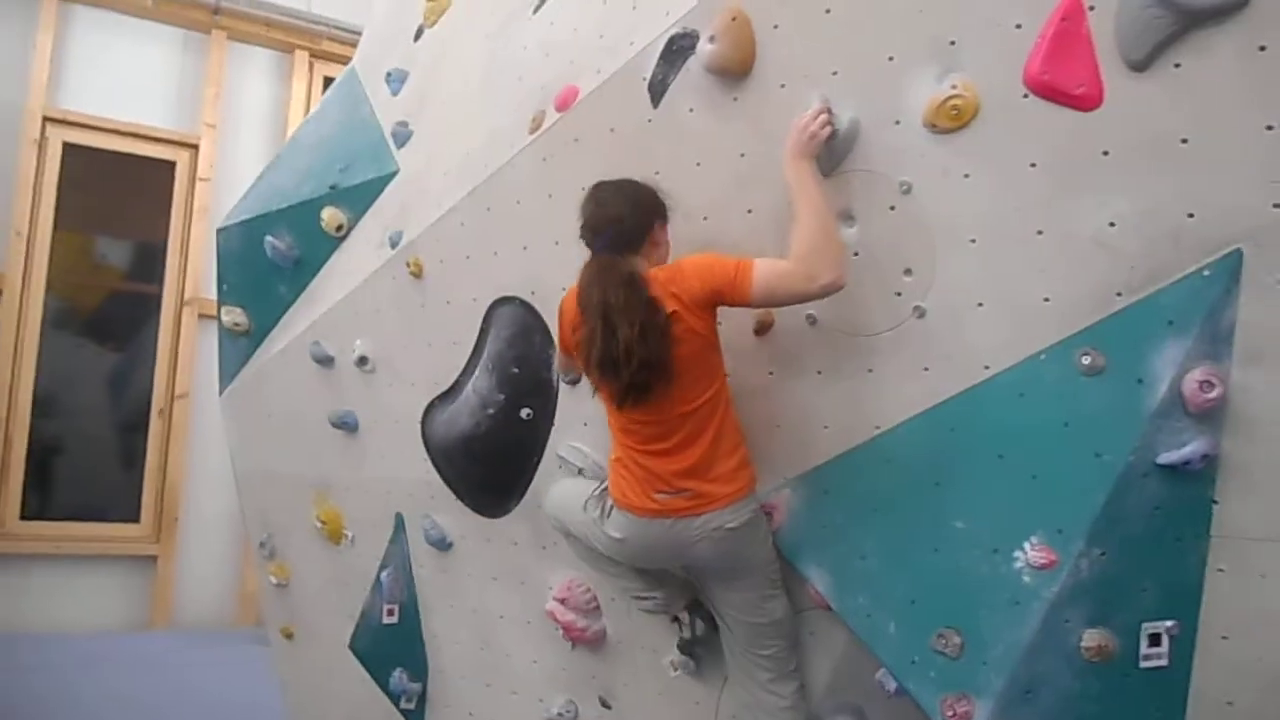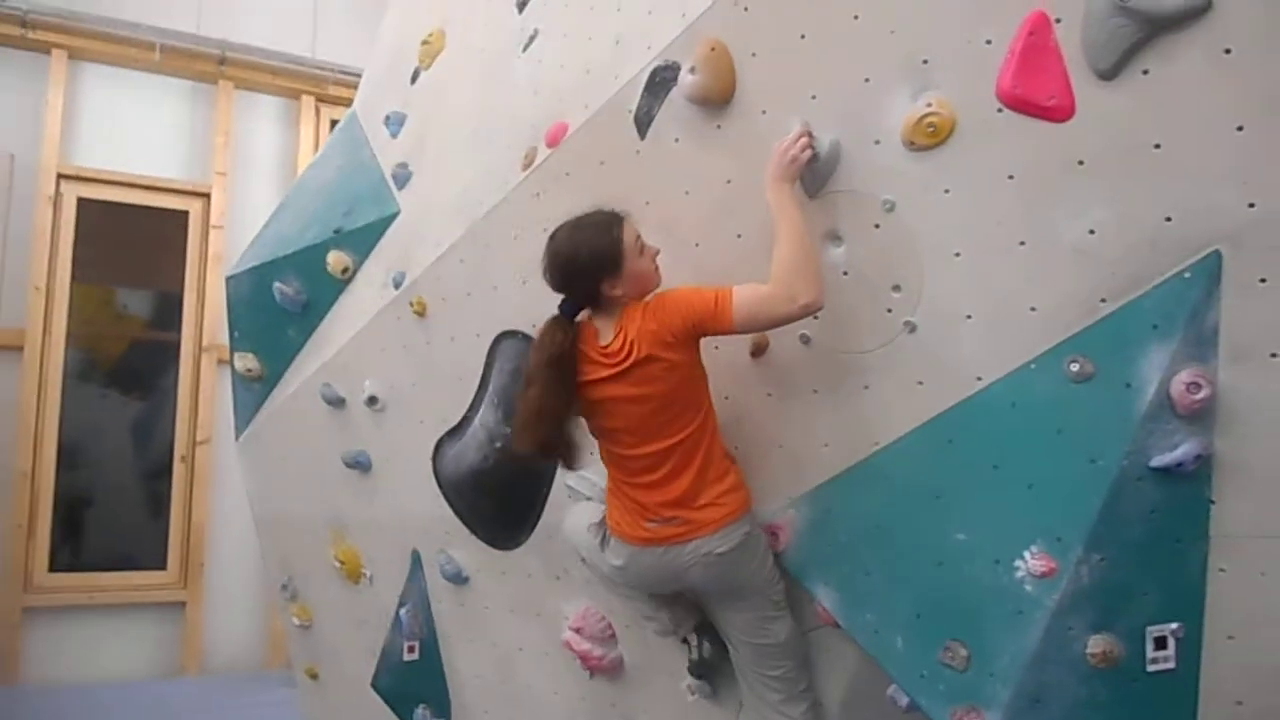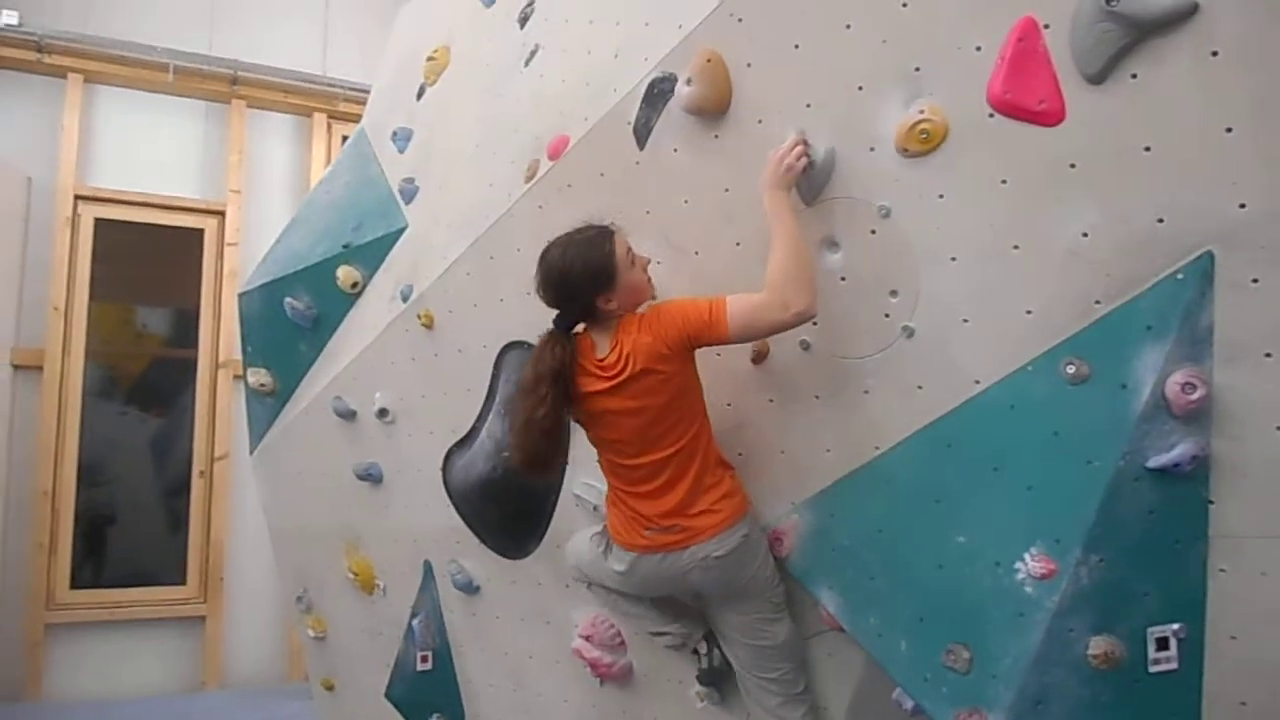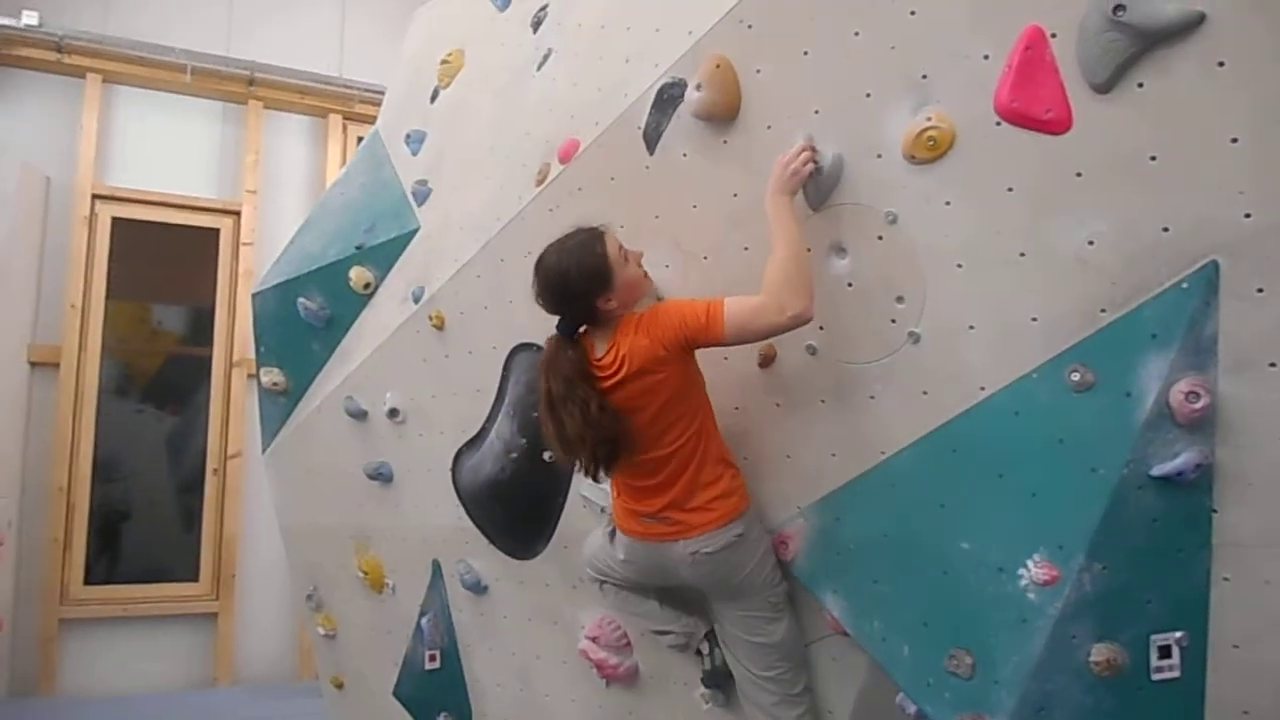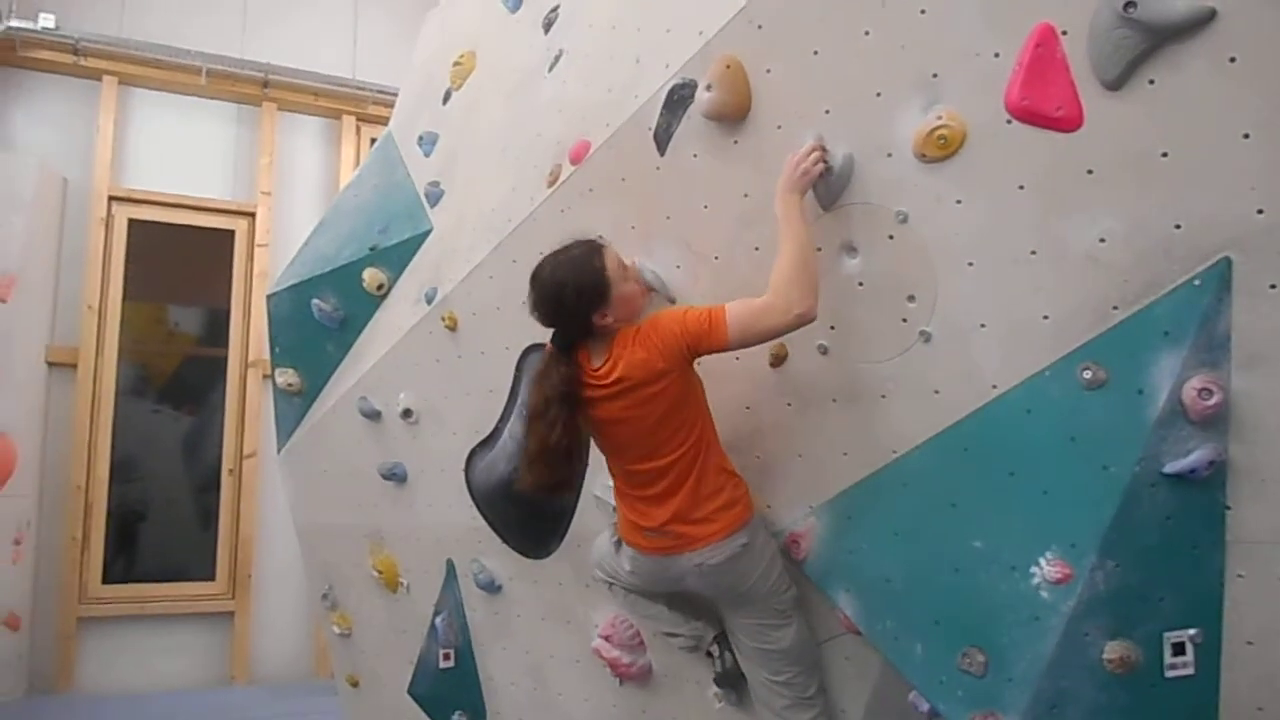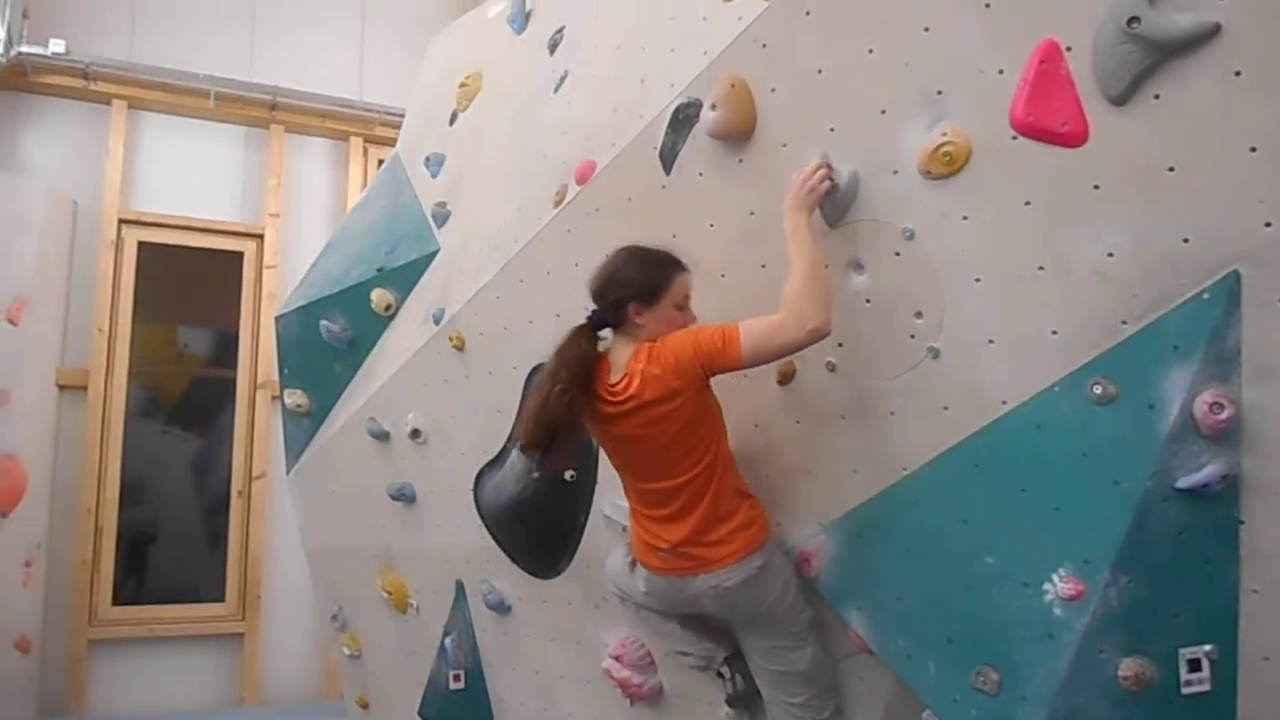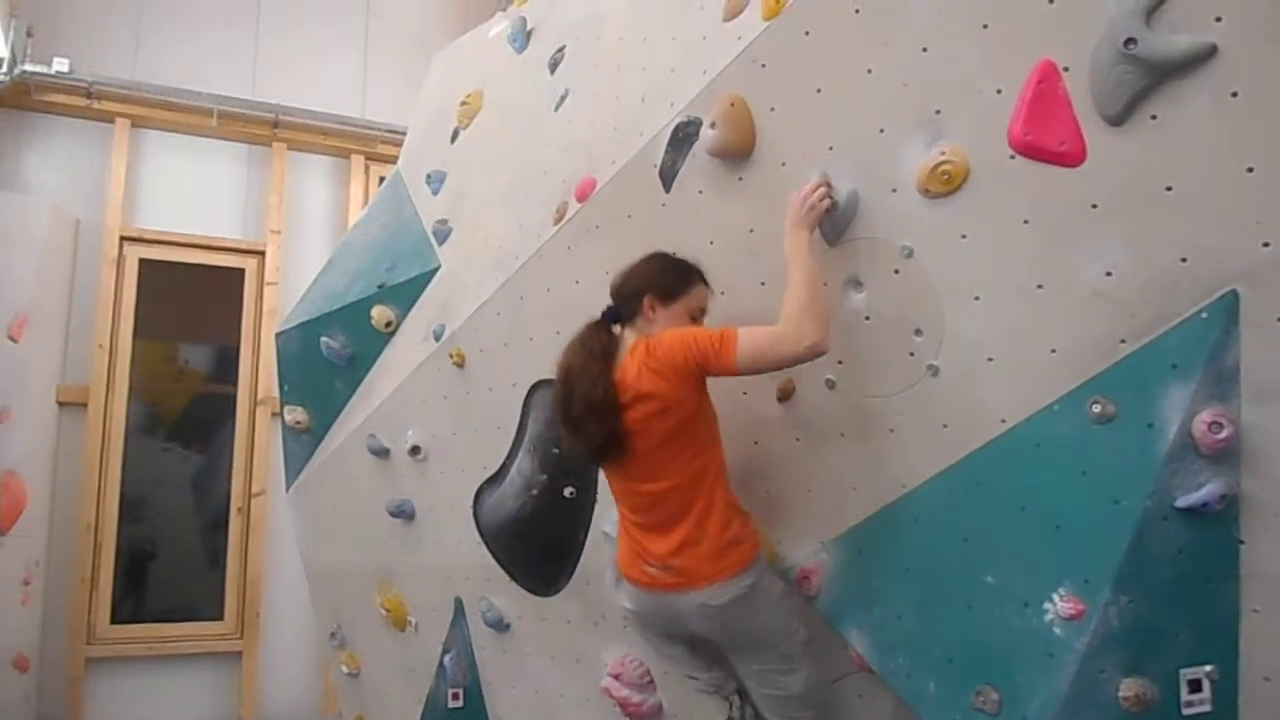
dt=0.3s
person 1, frame 1
left shoulder: (578, 306)
right shoulder: (691, 280)
right elbow: (821, 274)
right wrist: (799, 163)
left hip: (636, 524)
right hip: (725, 521)
left knee: (559, 500)
left ankle: (673, 600)
person 1, frame 2
left shoulder: (565, 351)
right shoulder: (669, 320)
right elbow: (801, 295)
right wrist: (780, 186)
left hip: (637, 555)
right hip: (723, 543)
left knee: (580, 524)
left ankle: (687, 625)
person 1, frame 3
left shoulder: (564, 364)
right shoulder: (664, 332)
right elbow: (793, 303)
right wrist: (775, 194)
left hip: (638, 561)
right hip: (721, 547)
left knee: (581, 553)
left ankle: (694, 637)
person 1, frame 4
left shoulder: (568, 359)
right shoulder: (661, 330)
right elbow: (790, 308)
right wrist: (780, 198)
left hip: (641, 549)
right hip: (723, 540)
left knee: (598, 556)
left ankle: (697, 638)
person 1, frame 5
left shoulder: (567, 369)
right shoulder: (660, 342)
right elbow: (794, 307)
right wrist: (789, 198)
left hip: (650, 559)
right hip: (728, 549)
left knee: (607, 558)
left ankle: (708, 640)
person 1, frame 6
left shoulder: (583, 382)
right shoulder: (678, 359)
right elbow: (808, 322)
right wrist: (797, 215)
left hip: (661, 580)
right hip: (740, 569)
left knee: (619, 569)
left ankle: (719, 658)
person 1, frame 7
left shoulder: (592, 377)
right shoulder: (675, 356)
right elbow: (805, 339)
right wrist: (797, 233)
left hip: (649, 596)
right hip: (729, 589)
